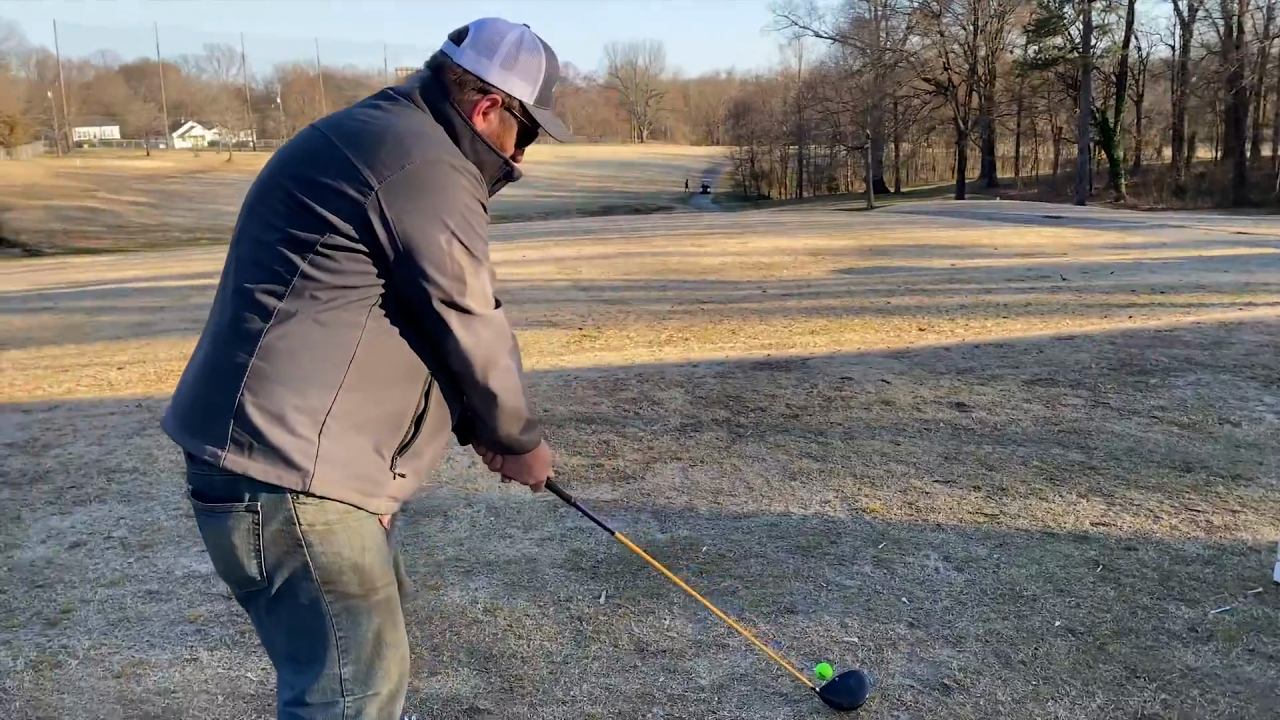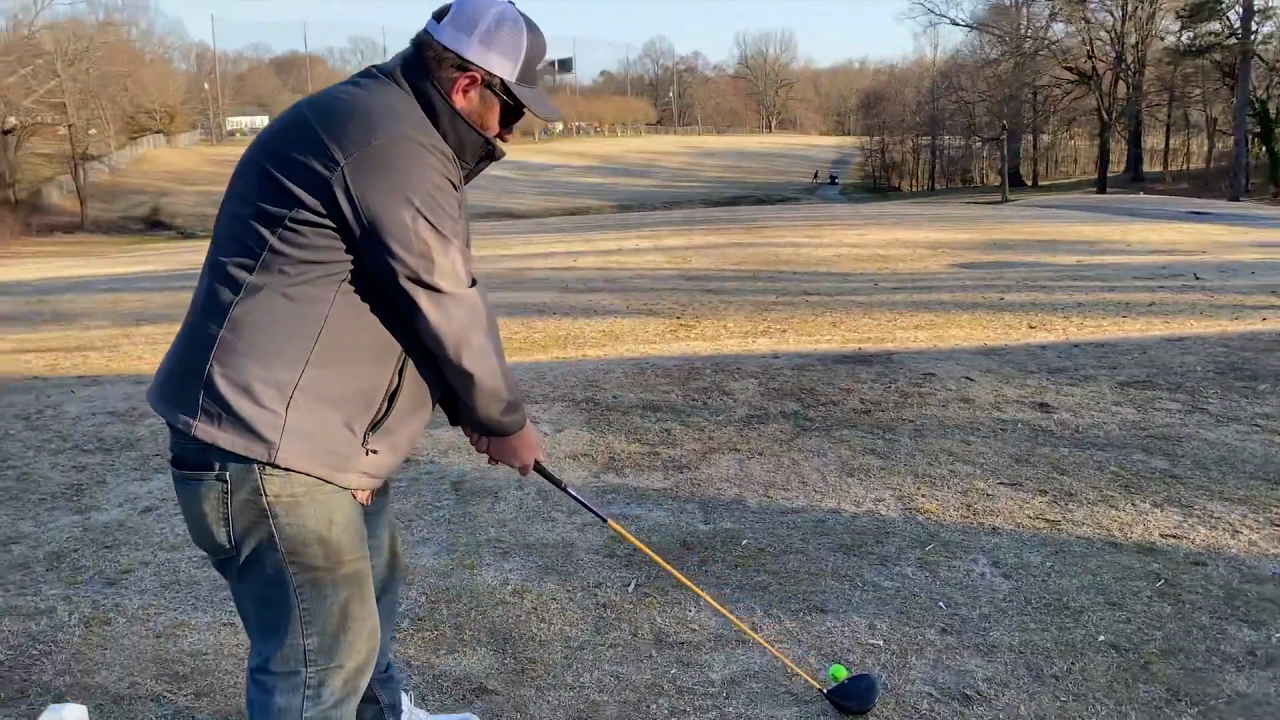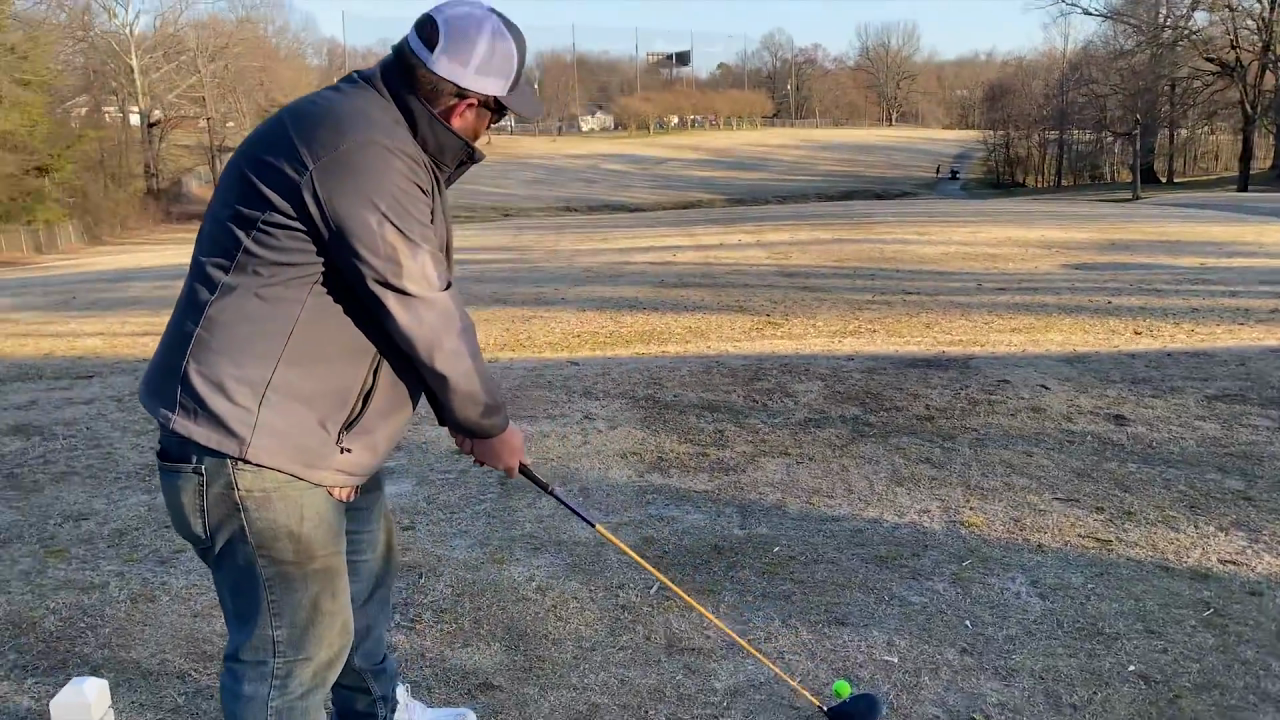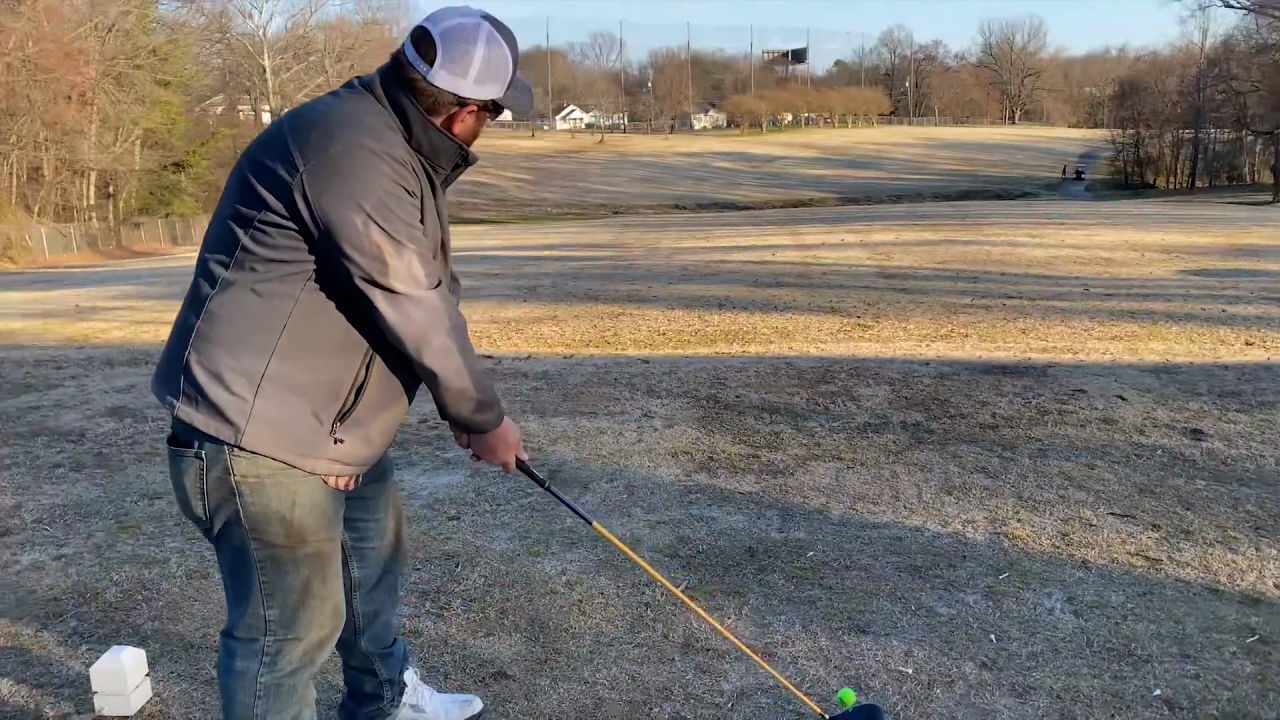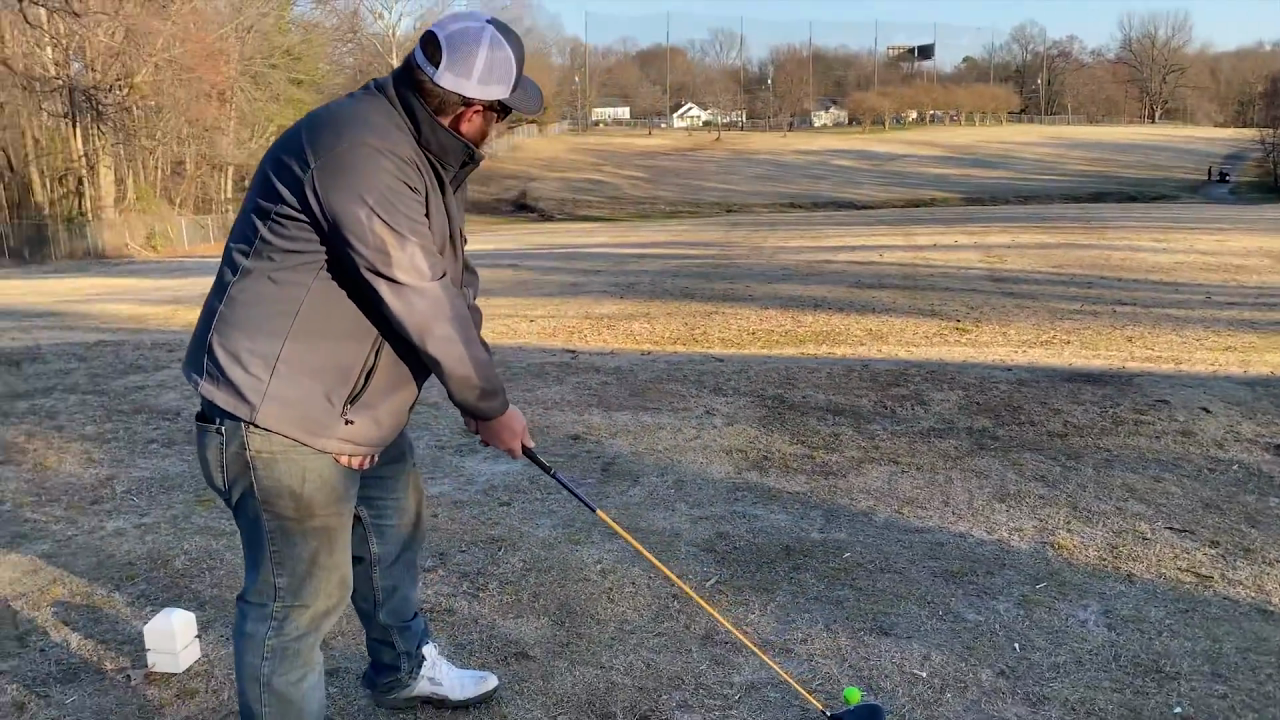
dt=0.5s
person 1, frame 1
right shoulder: (426, 167)
right elbow: (469, 329)
left wrist: (477, 427)
right wrist: (518, 440)
left hip: (288, 451)
right hip: (288, 469)
left knee: (370, 624)
person 1, frame 2
left shoulder: (380, 121)
right shoulder: (395, 145)
left elbow: (424, 301)
right elbow: (445, 310)
left wrist: (468, 410)
right wrist: (505, 422)
left hip: (311, 428)
right hip: (269, 446)
left knee: (365, 589)
right knee: (320, 658)
person 1, frame 3
left shoulder: (383, 135)
right shoulder: (363, 149)
left elbow: (421, 303)
right elbow: (420, 313)
left wrist: (461, 411)
right wrist: (487, 423)
left hip: (317, 428)
right hip: (254, 444)
left knee: (361, 578)
right knee: (294, 649)
person 1, frame 4
left shoulder: (395, 145)
right shoulder: (353, 152)
left elbow: (433, 294)
right elbow: (413, 313)
left wrist: (467, 407)
right wrist: (484, 419)
left hip: (331, 419)
right hip: (260, 432)
left knee: (373, 556)
right knee: (288, 630)
person 1, frame 5
left shoulder: (420, 147)
right shoulder: (362, 149)
left elbow: (451, 284)
right elbow: (420, 304)
left wrist: (480, 395)
right wrist: (491, 406)
left hip: (357, 404)
right hip: (283, 416)
left knee: (393, 532)
right knee: (298, 599)
